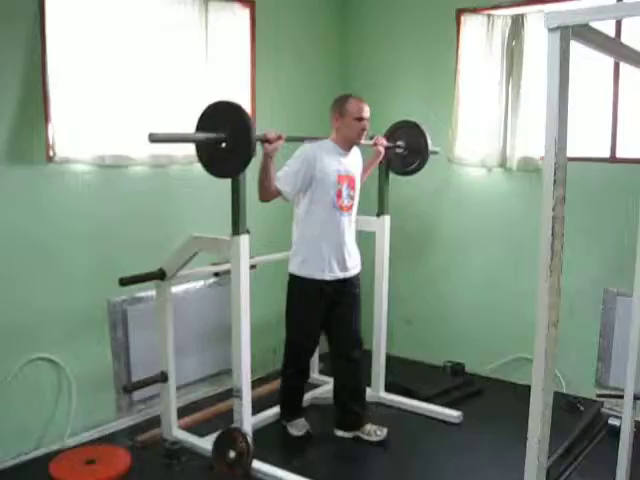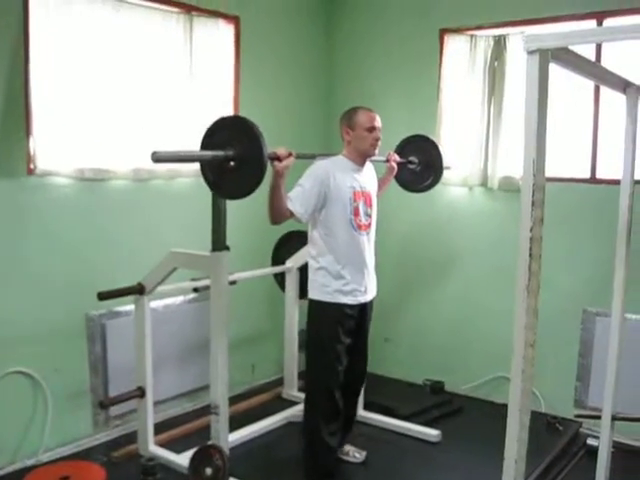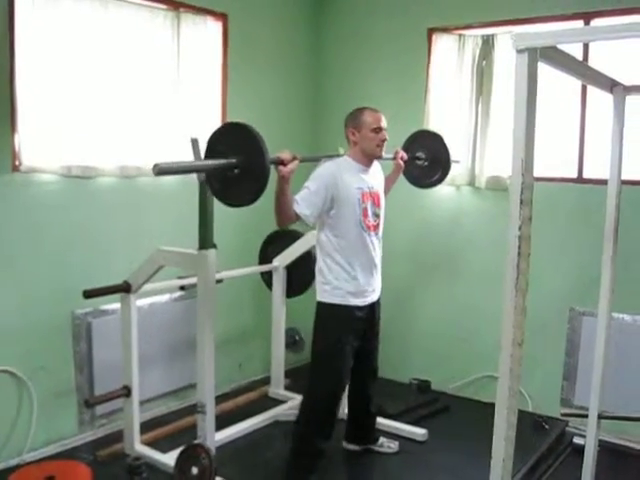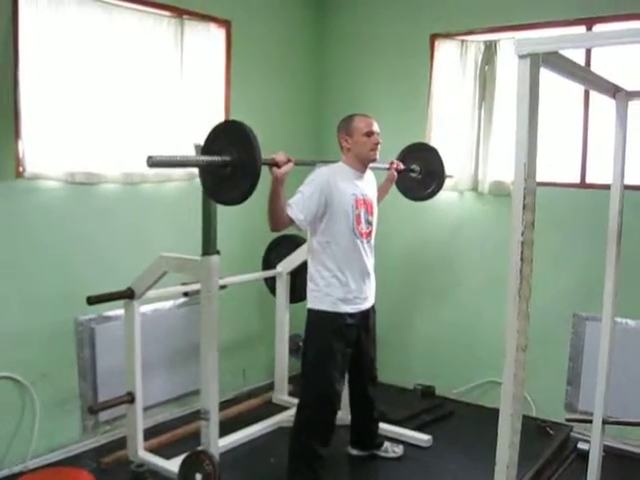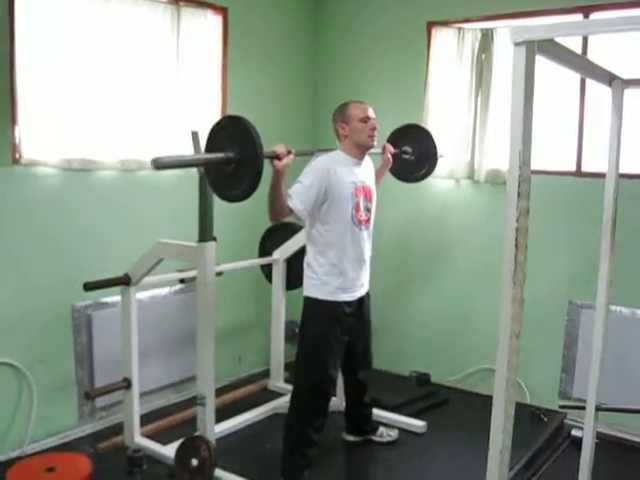
dt=1s
person 1, frame 1
left shoulder: (354, 155)
right shoulder: (311, 155)
right elbow: (267, 193)
left wrist: (376, 157)
right wrist: (268, 156)
left hip: (347, 271)
right hip: (311, 273)
left knee: (349, 350)
right knee: (300, 349)
left ankle: (351, 421)
right ankle: (291, 413)
person 1, frame 2
left shoulder: (368, 172)
right shoulder: (324, 172)
right elbow: (279, 216)
left wrist: (390, 174)
right wrist: (278, 176)
left hip: (363, 293)
right hip: (331, 296)
left knee: (353, 379)
right knee: (325, 386)
left ankle: (337, 440)
person 1, frame 3
left shoulder: (375, 171)
right shoulder: (331, 173)
right elbow: (286, 219)
left wrist: (397, 170)
right wrist: (283, 180)
left hip: (369, 293)
right hip: (338, 298)
left knee: (365, 374)
right knee: (326, 384)
left ankle: (360, 434)
person 1, frame 4
left shoulder: (368, 179)
right shoulder: (325, 179)
right elbow: (279, 223)
left wrist: (390, 180)
right wrist: (278, 181)
left hip: (363, 301)
right hip: (331, 306)
left knee: (365, 379)
right knee: (321, 393)
left ankle: (365, 439)
person 1, frame 5
left shoulder: (365, 166)
right shoulder: (324, 168)
right elbow: (278, 214)
left wrist: (385, 166)
right wrist: (278, 173)
left hip: (358, 288)
right hip: (327, 294)
left knee: (359, 366)
right knee: (315, 381)
left ankle: (360, 425)
